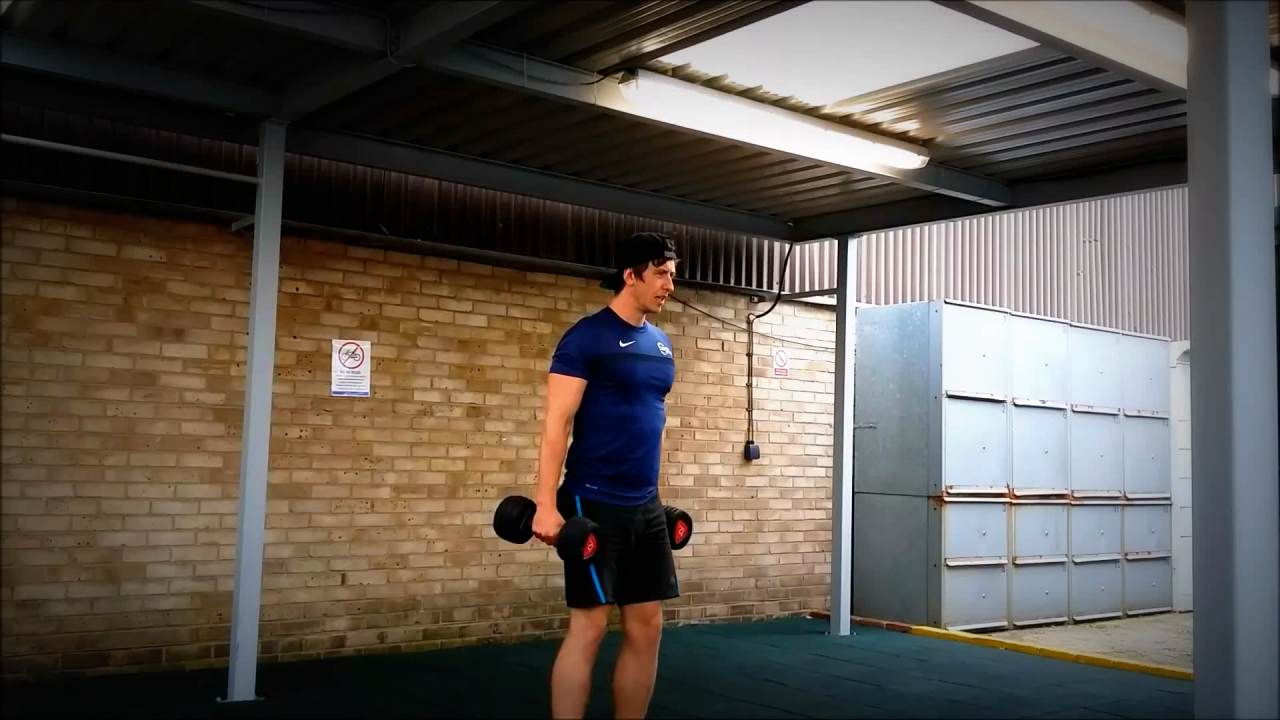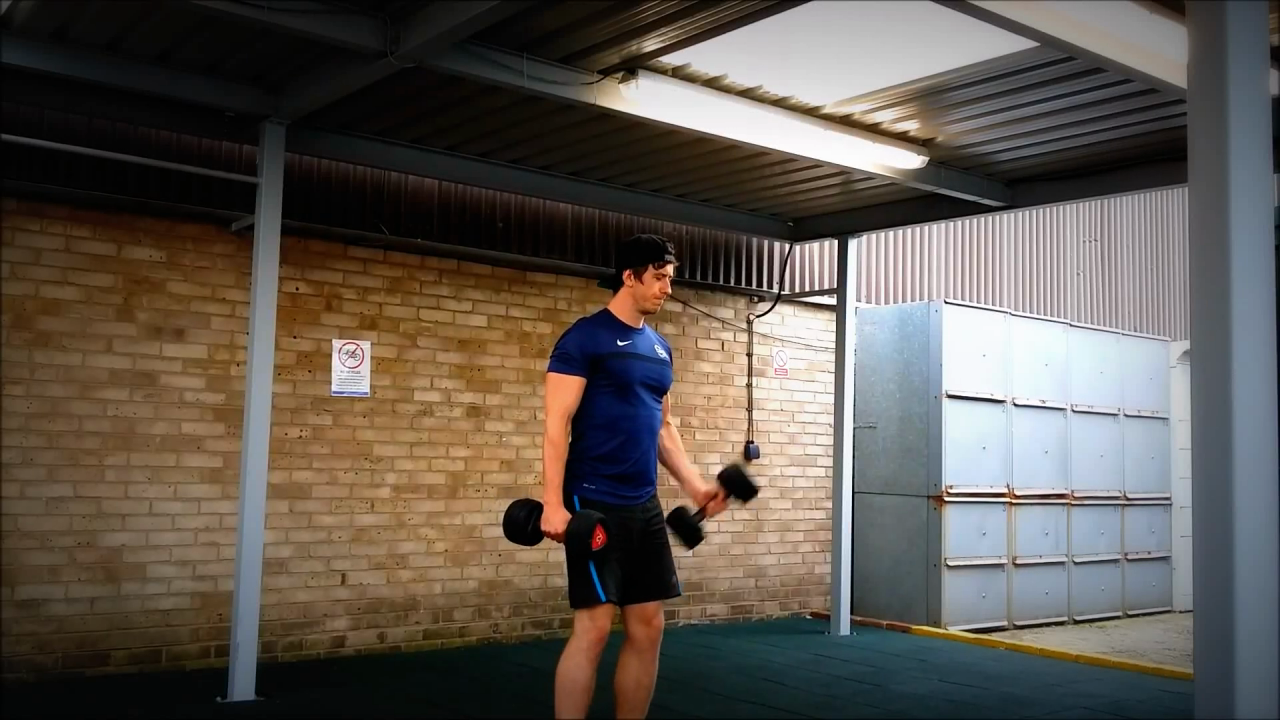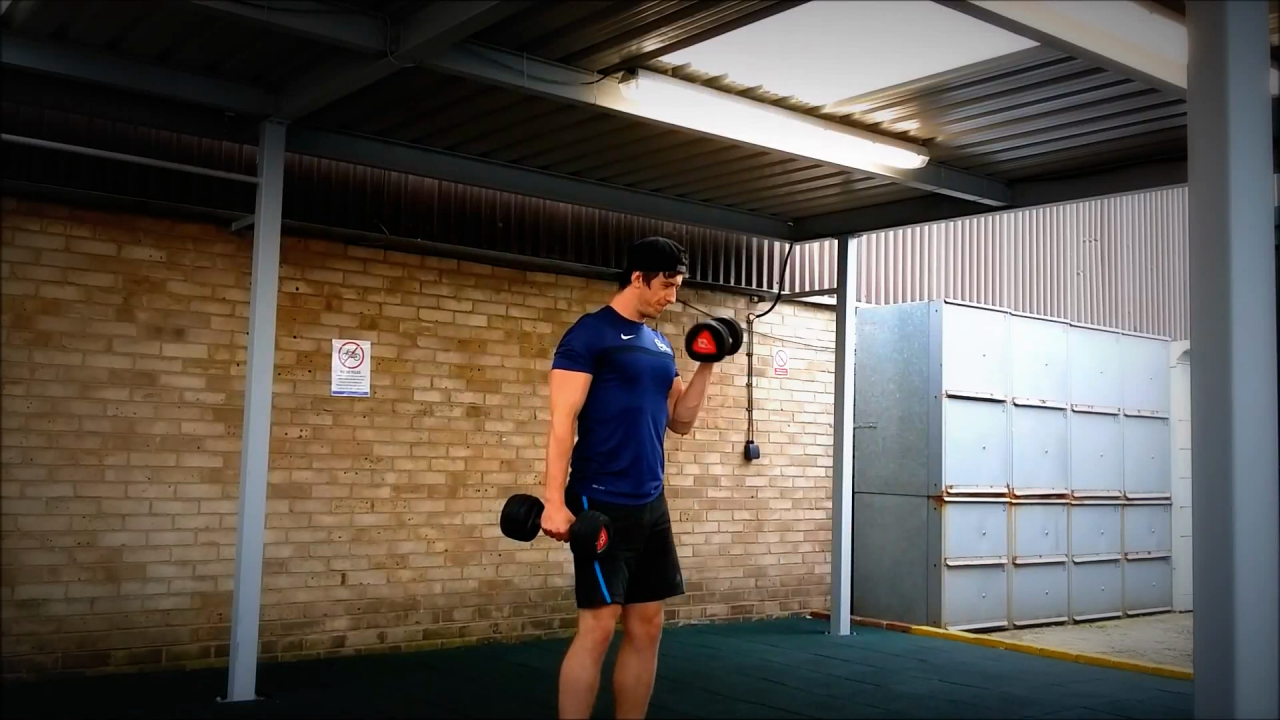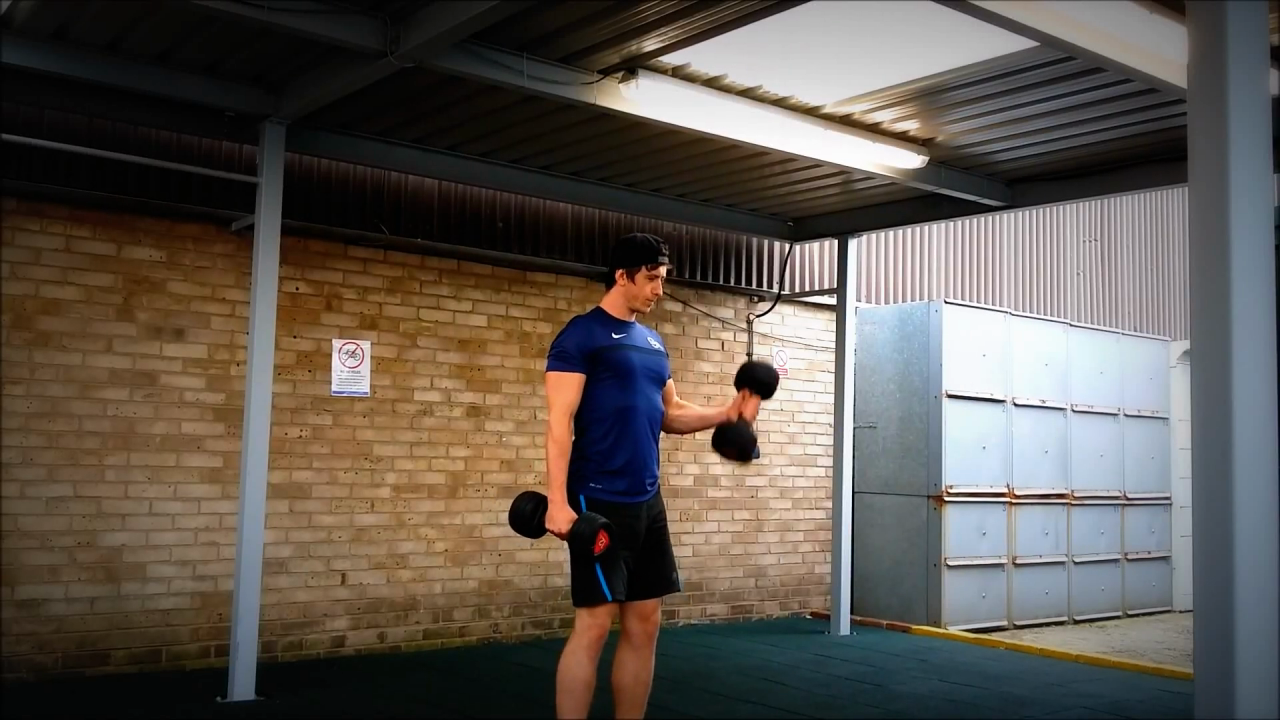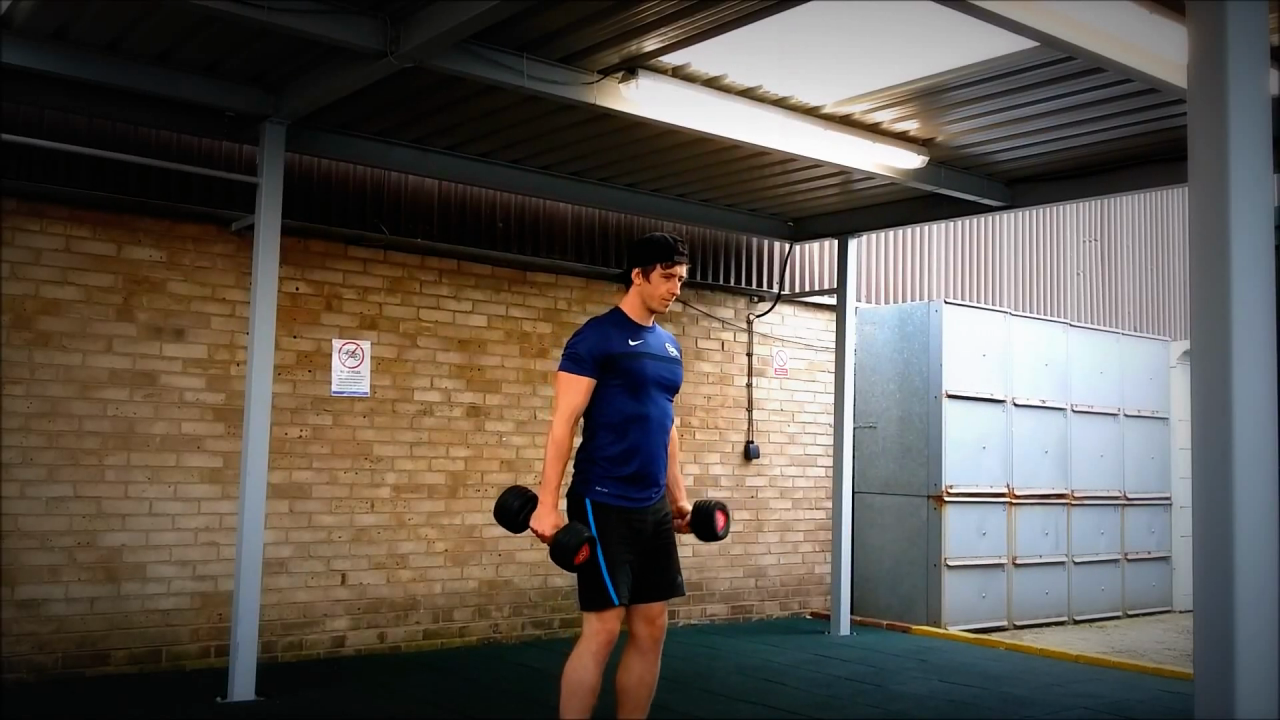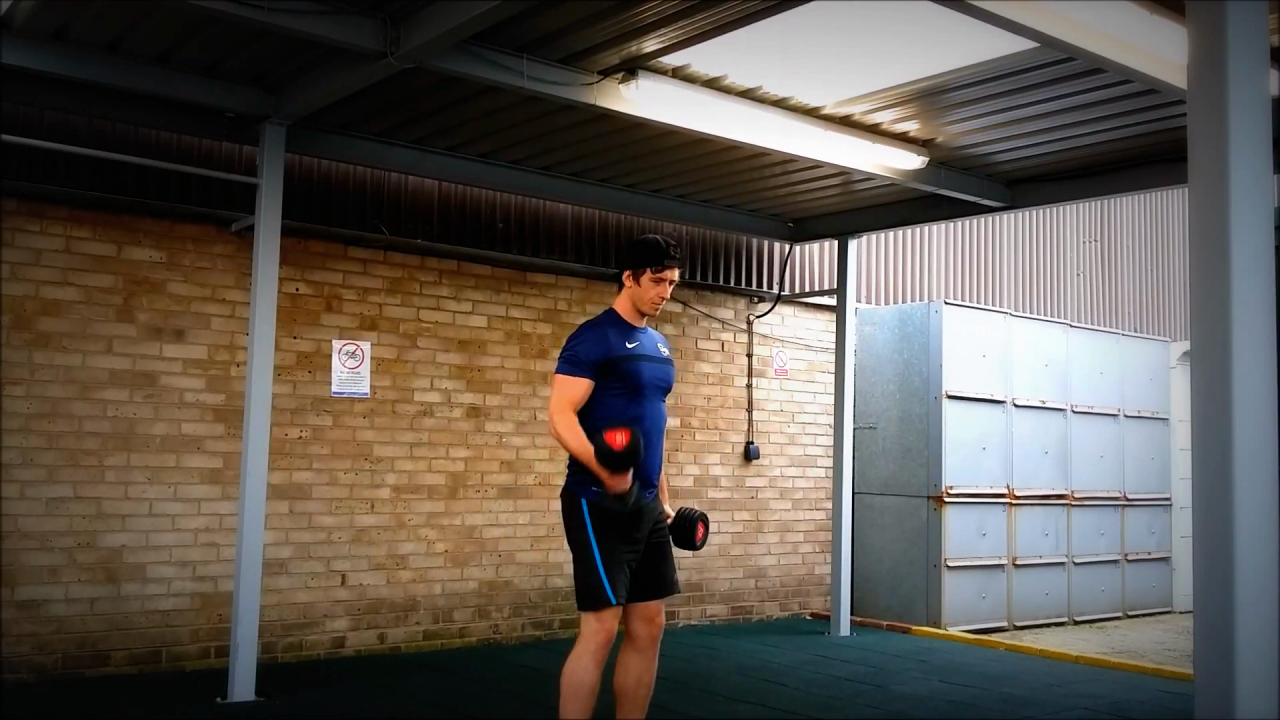
dt=0.5s
person 1, frame 1
left shoulder: (661, 344)
right shoulder: (587, 338)
right elbow: (557, 423)
right wrist: (546, 504)
left hip: (646, 506)
right hip: (595, 503)
left knee: (646, 629)
right knee: (588, 628)
person 1, frame 2
left shoulder: (657, 347)
right shoulder: (585, 338)
right elbow: (557, 424)
left wrist: (694, 484)
right wrist: (553, 503)
left hip: (644, 505)
right hip: (594, 501)
left knee: (647, 629)
right knee: (593, 627)
person 1, frame 3
left shoulder: (660, 344)
right shoulder: (589, 334)
left elbow: (680, 421)
right elbow: (563, 420)
left wrist: (706, 365)
right wrist: (554, 500)
left hip: (650, 502)
right hip: (602, 502)
left knee: (646, 627)
right knee: (598, 627)
person 1, frame 4
left shoulder: (652, 342)
right shoulder: (581, 335)
left elbow: (671, 416)
right elbow: (560, 422)
left wrist: (726, 412)
right wrist: (558, 501)
left hip: (647, 499)
right hip: (598, 500)
left knee: (644, 624)
right knee: (594, 624)
person 1, frame 5
left shoulder: (668, 344)
right shoulder: (598, 338)
right elbow: (563, 421)
left wrist: (678, 495)
right wrist: (547, 502)
left hip: (652, 506)
right hip: (604, 502)
left knee: (651, 628)
right knee: (603, 629)
person 1, frame 6
left shoulder: (659, 345)
right shoulder: (594, 338)
right elbow: (561, 415)
left wrist: (663, 498)
right wrist: (602, 466)
left hip: (644, 505)
right hip: (598, 502)
left knee: (648, 627)
right knee: (601, 629)
